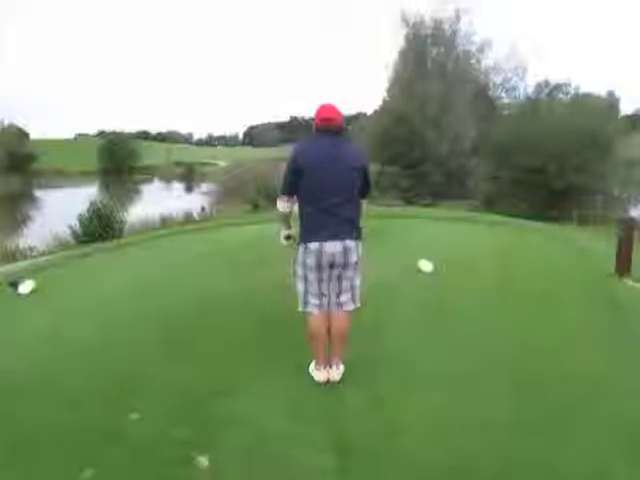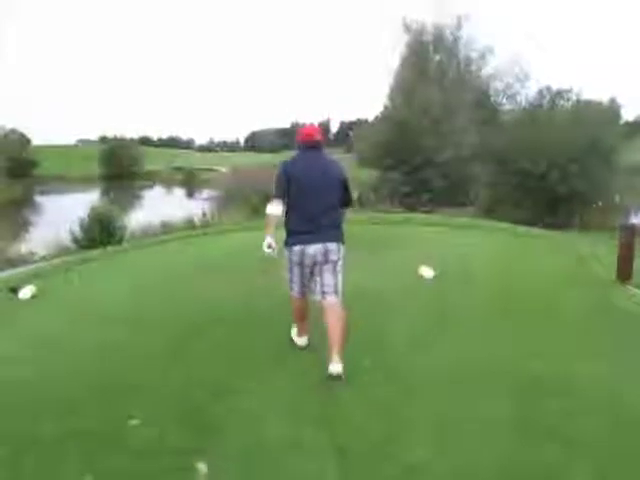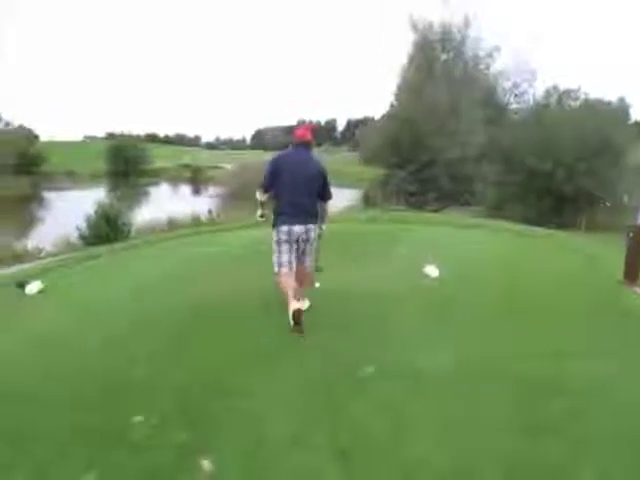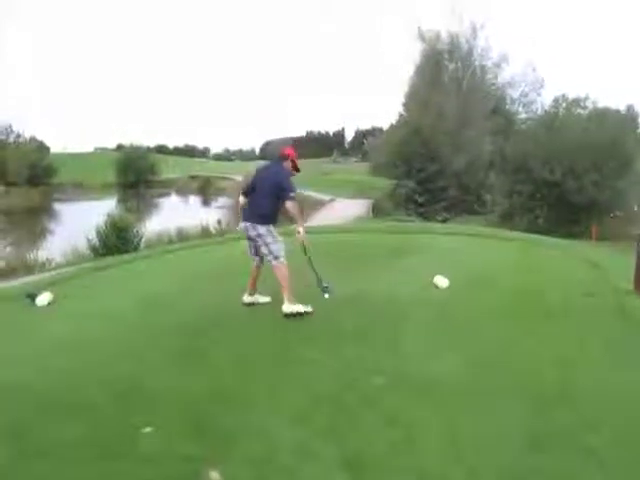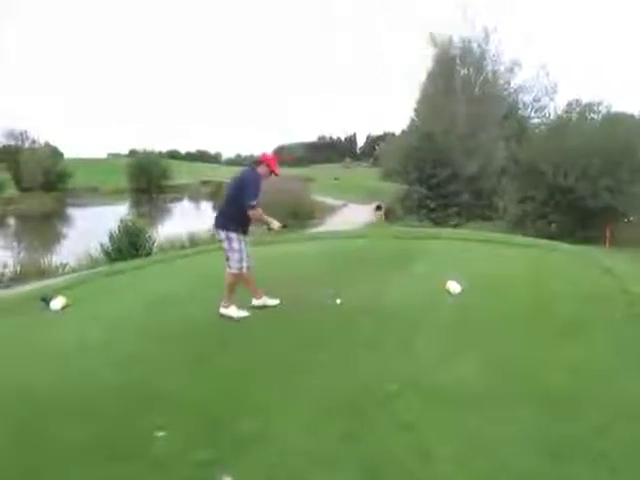
dt=0.7s
person 1, frame 1
left shoulder: (301, 152)
right shoulder: (357, 155)
left elbow: (286, 198)
left wrist: (286, 226)
left hip: (312, 241)
right hip: (348, 240)
left knee: (315, 306)
right knee: (342, 305)
left ankle: (319, 366)
right ankle: (336, 365)
person 1, frame 2
left shoulder: (288, 167)
right shoulder: (336, 168)
left elbow: (276, 203)
right elbow: (345, 206)
left wrist: (269, 235)
left hip: (299, 242)
right hip: (332, 242)
left knee: (299, 293)
right knee: (332, 299)
left ankle: (301, 334)
right ankle: (335, 359)
person 1, frame 3
left shoulder: (278, 160)
right shoulder: (318, 166)
left elbow: (262, 192)
right elbow: (324, 201)
left wrist: (261, 209)
right wrist: (321, 222)
left hip: (284, 225)
right hip: (309, 225)
left knee: (284, 270)
right knee: (305, 264)
left ankle: (294, 305)
right ankle: (303, 299)
person 1, frame 4
left shoulder: (261, 171)
right shoulder: (283, 175)
left elbow: (243, 196)
right elbow: (290, 203)
left wrist: (243, 215)
right wrist: (299, 225)
left hip: (248, 222)
right hip: (262, 224)
left knee: (258, 260)
right knee: (278, 261)
left ankle: (250, 295)
right ankle: (289, 303)
person 1, frame 5
left shoulder: (249, 176)
right shoulder: (251, 179)
left elbow: (251, 208)
right elbow: (252, 212)
left wrist: (267, 219)
right wrist: (270, 222)
left hip: (236, 227)
right hip: (229, 228)
left knee: (245, 264)
right knee: (236, 267)
left ankle: (258, 298)
right ankle: (226, 305)
